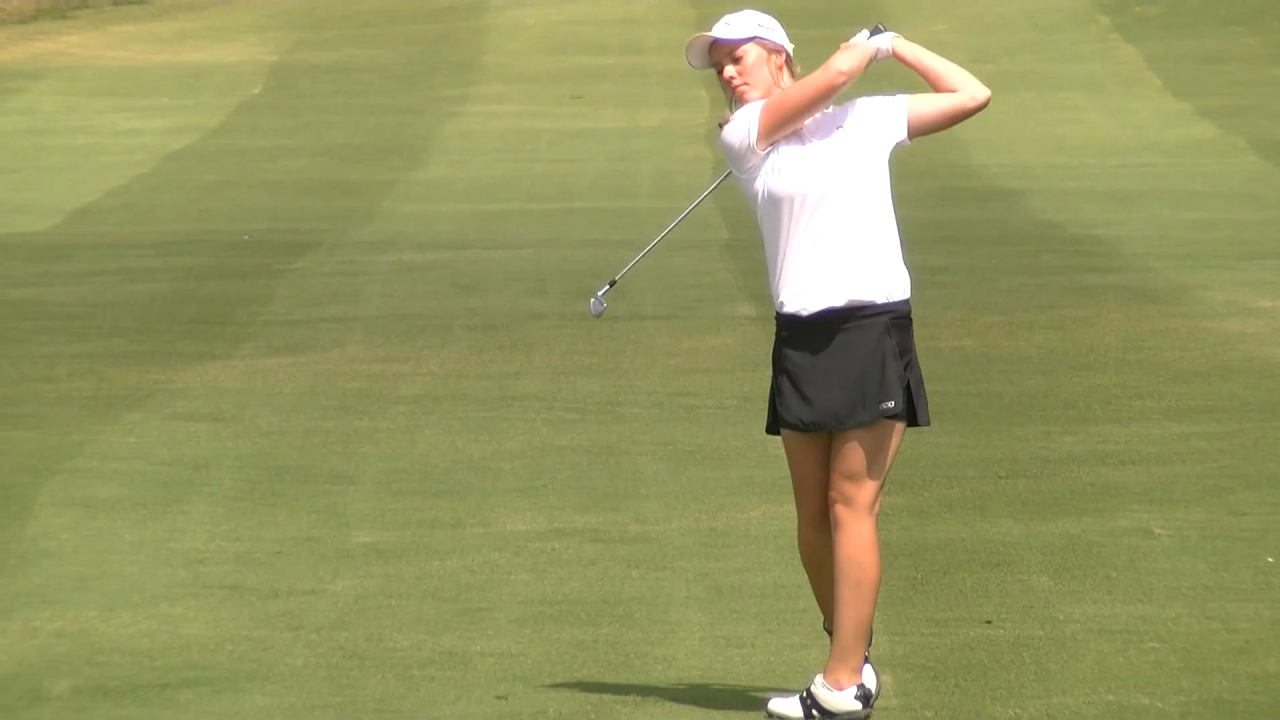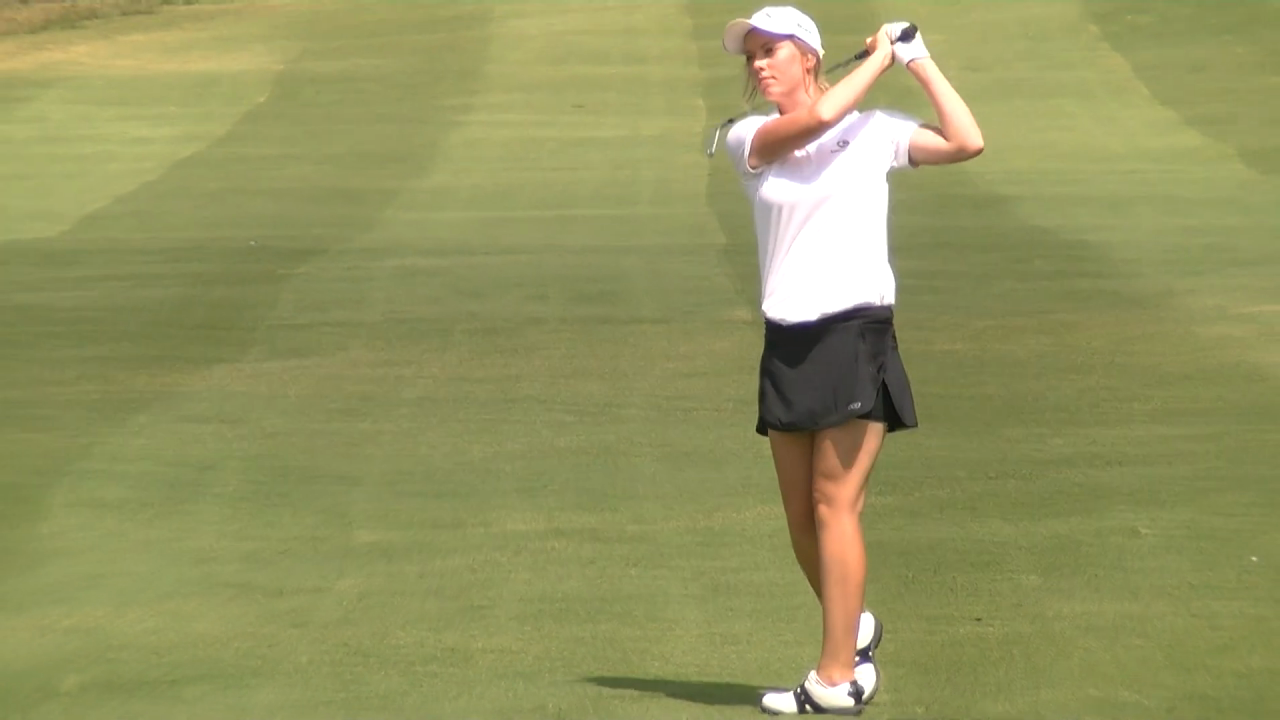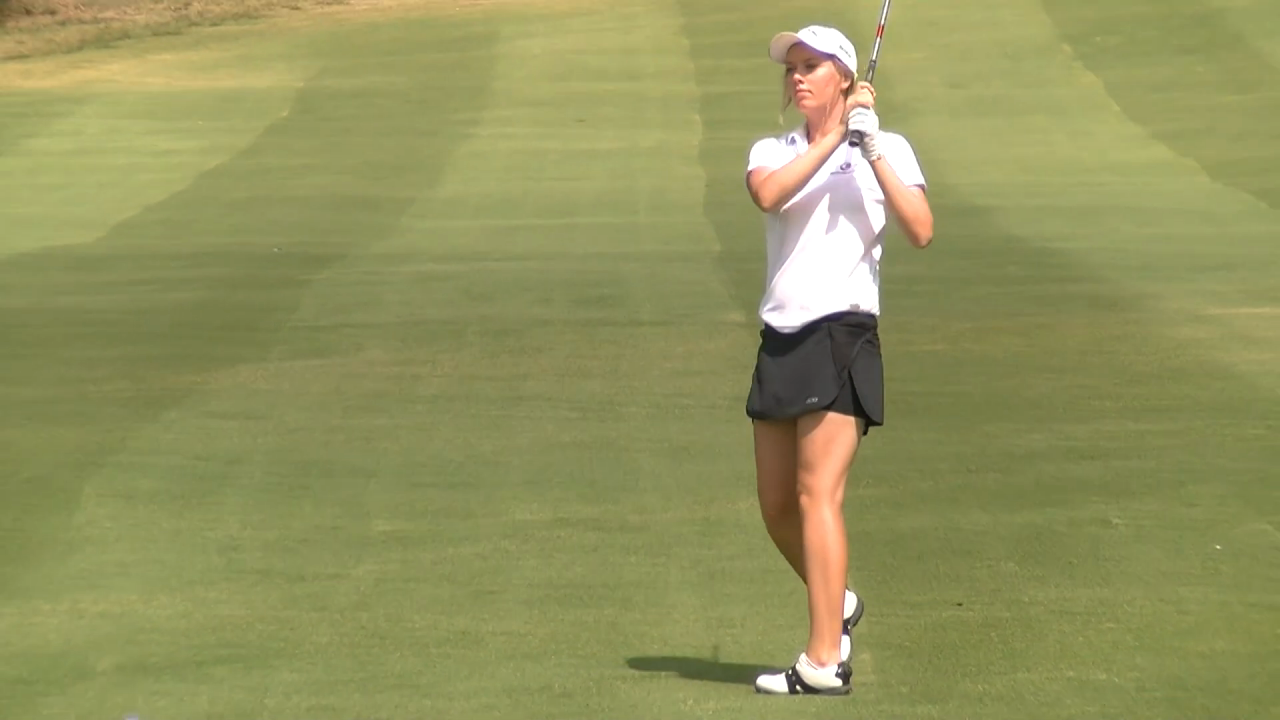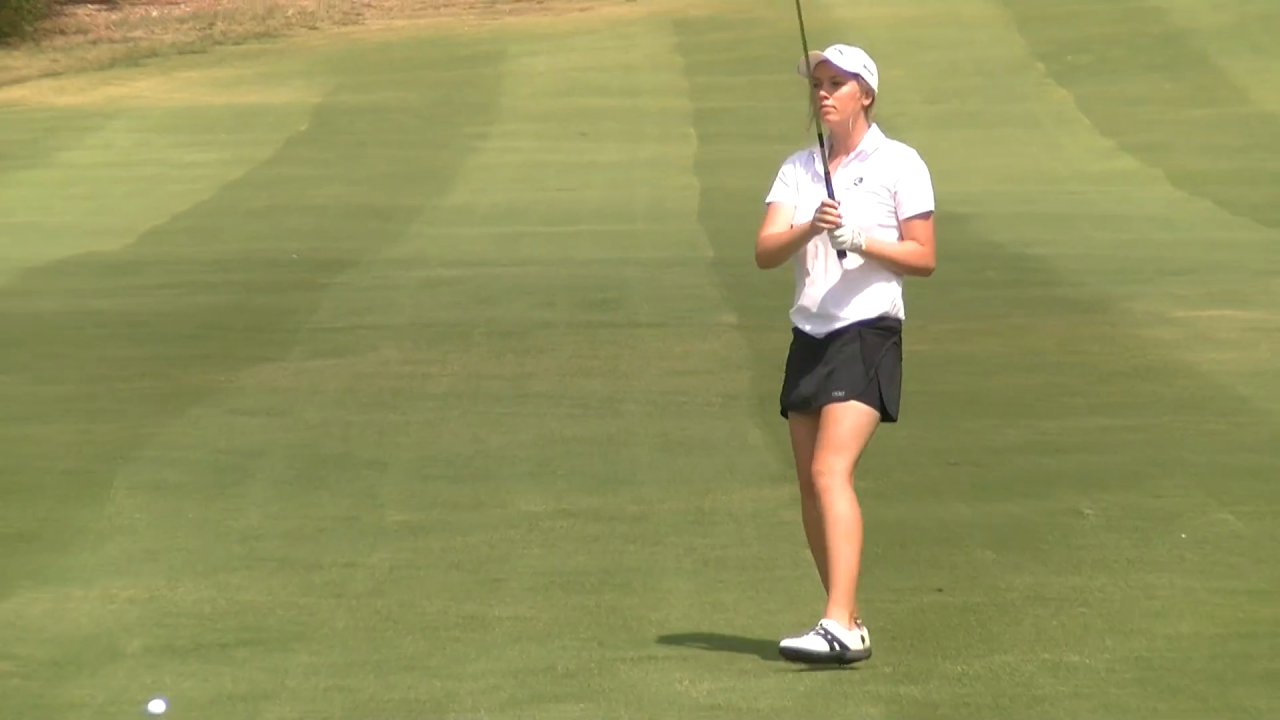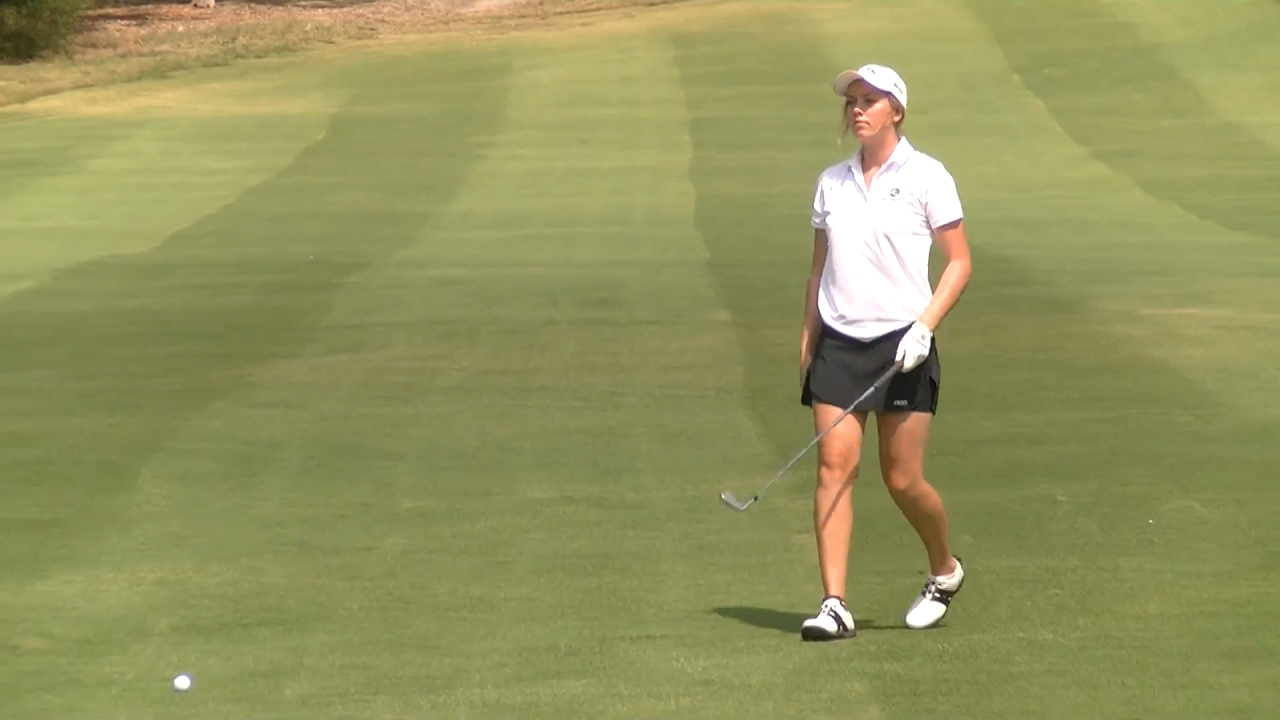
dt=0.4s
person 1, frame 1
left shoulder: (869, 118)
right shoulder: (741, 134)
left elbow: (972, 96)
right elbow: (834, 76)
left wrist: (893, 43)
right wrist: (866, 48)
left hip: (875, 331)
right hip: (801, 339)
left knee: (851, 507)
right knee: (812, 515)
right ankle: (849, 642)
person 1, frame 2
left shoulder: (877, 131)
right shoulder: (749, 139)
left elbow: (968, 144)
right elbow: (815, 120)
left wrist: (919, 58)
right wrist: (876, 58)
left hip: (856, 334)
right hip: (785, 343)
left knee: (835, 507)
right knee: (801, 515)
right ankle: (852, 631)
person 1, frame 3
left shoulder: (887, 149)
right shoulder: (770, 151)
left elbow: (921, 233)
right elbow: (766, 199)
left wrist: (871, 146)
right wrist: (831, 141)
left hip: (841, 337)
right hip: (779, 340)
left knee: (817, 498)
right knee: (776, 504)
left ankle: (824, 660)
right ankle: (837, 604)
person 1, frame 4
left shoulder: (900, 163)
right shoulder: (796, 168)
left elbow: (924, 256)
right elbow: (766, 249)
left wrist: (859, 243)
right wrist: (807, 229)
left hip: (867, 339)
right hip: (808, 341)
left knee: (830, 476)
right knee: (811, 488)
left ankle: (839, 620)
right ankle: (842, 625)
person 1, frame 5
left shoulder: (926, 175)
right shoulder: (831, 181)
left elbow: (958, 262)
left wrist: (925, 325)
right wrist: (806, 344)
left hip: (903, 346)
right hip: (839, 345)
left knee: (903, 481)
right knee: (832, 470)
left ankle: (944, 572)
right ankle: (834, 604)
